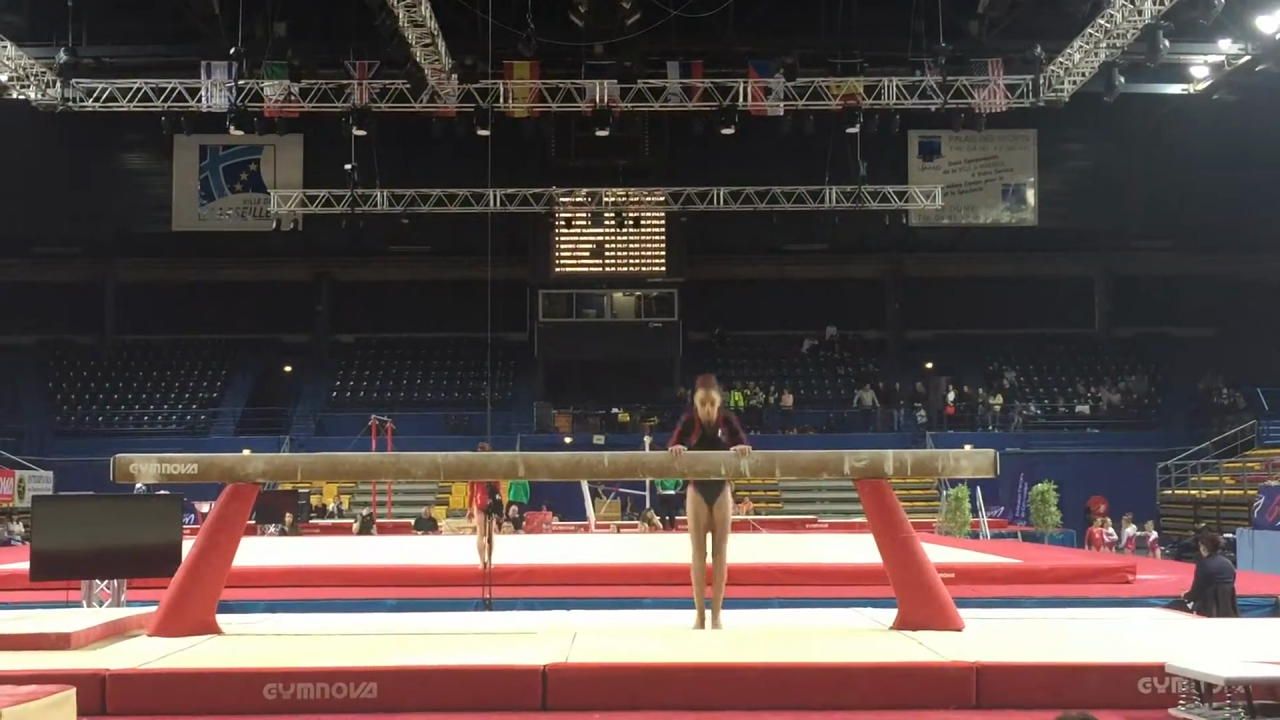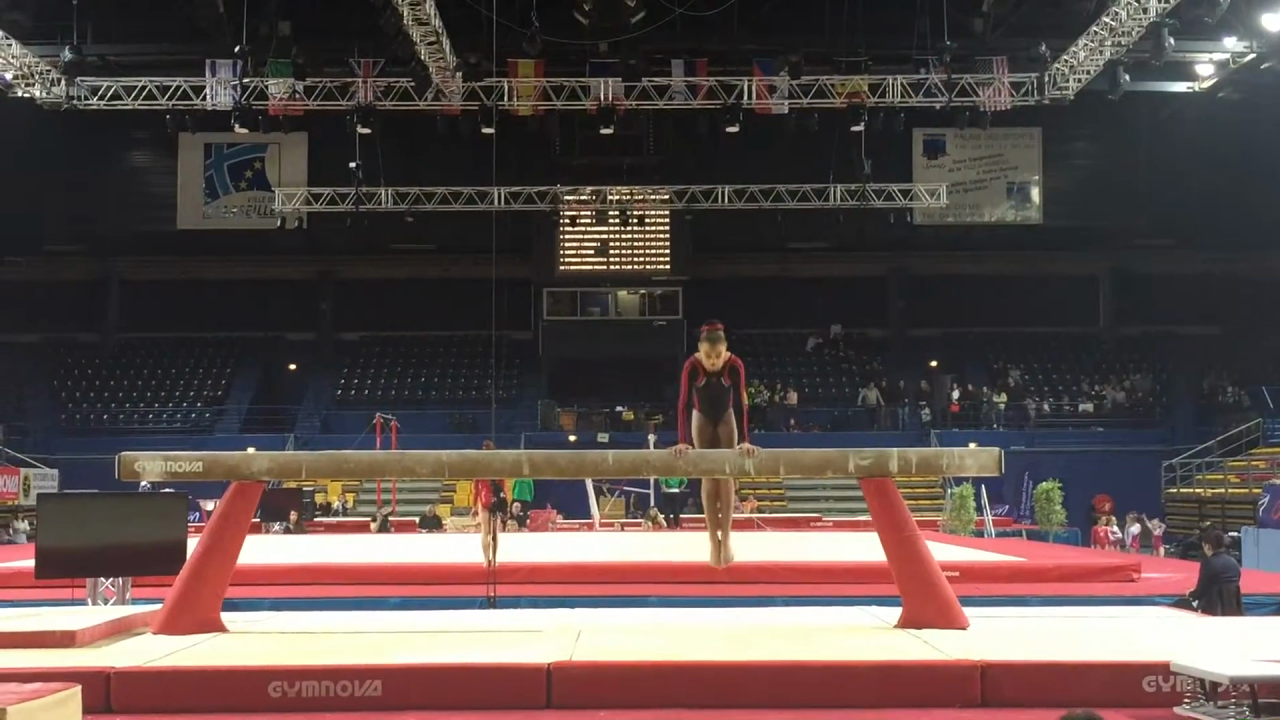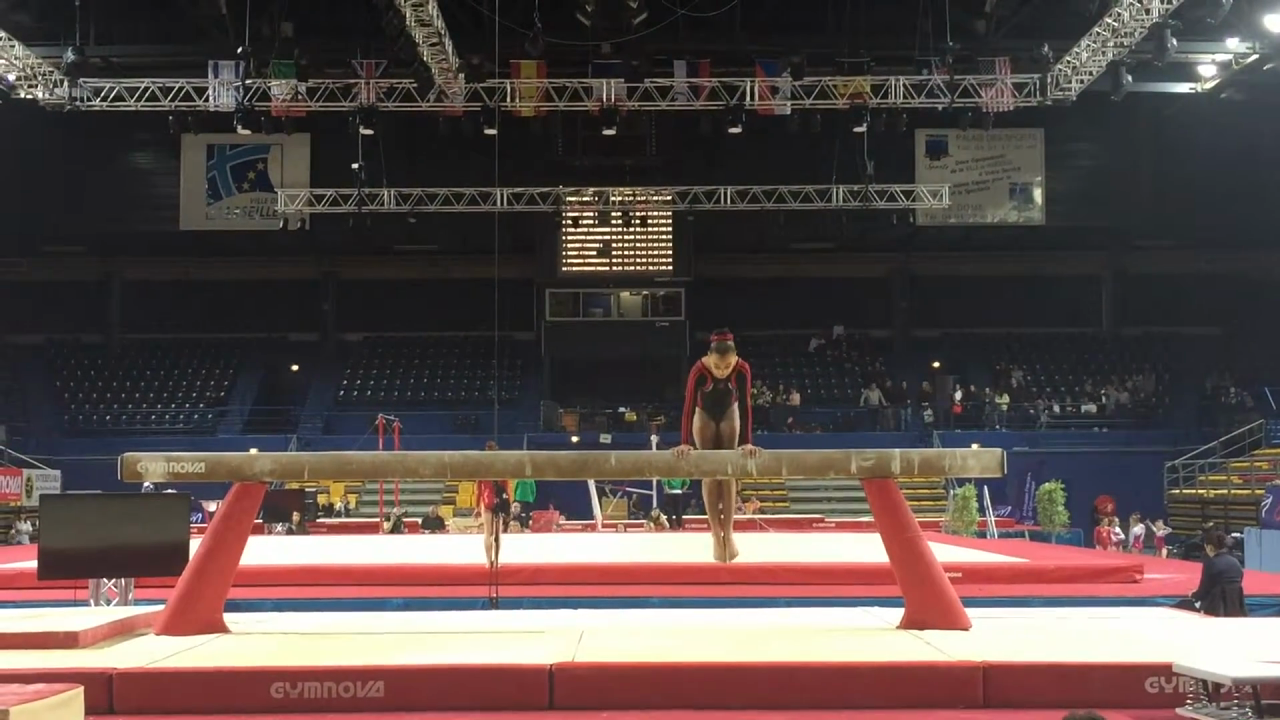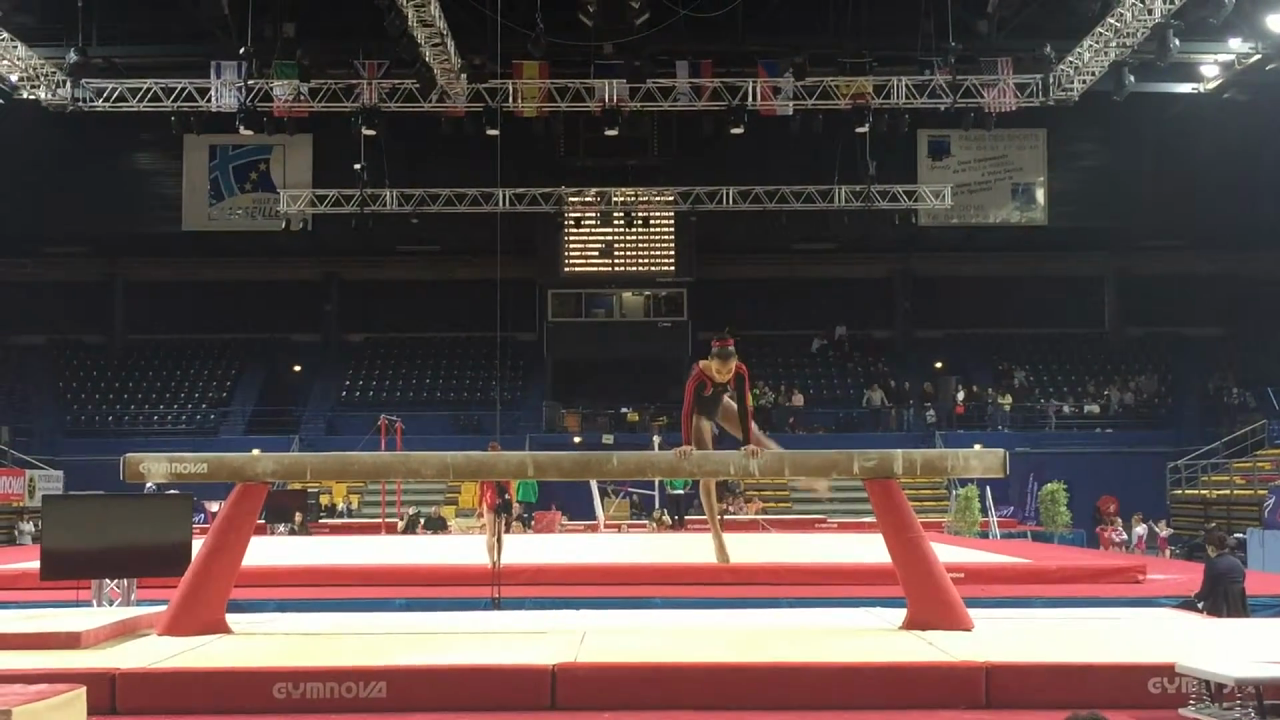
dt=0.4s
person 1, frame 1
left shoulder: (727, 420)
right shoulder: (689, 421)
left elbow: (740, 441)
right elbow: (674, 444)
left wrist: (741, 446)
right wrist: (676, 447)
left hip: (721, 493)
right hip: (697, 492)
left knee: (720, 553)
right knee: (698, 553)
left ankle: (716, 613)
right ankle: (700, 614)
person 1, frame 2
left shoulder: (735, 365)
right shoulder: (691, 366)
left elbow: (740, 402)
right elbow: (684, 403)
left wrist: (744, 441)
right wrist: (683, 441)
left hip: (726, 417)
right hip: (701, 417)
left knee: (726, 475)
right knee: (708, 477)
left ankle: (726, 538)
right ankle: (713, 540)
person 1, frame 3
left shoulder: (742, 369)
right shoulder: (698, 371)
left elbow: (745, 405)
right elbow: (689, 406)
left wrist: (746, 443)
right wrist: (685, 443)
left hip: (729, 412)
right hip: (704, 414)
left ankle: (728, 532)
right ankle: (716, 533)
person 1, frame 4
left shoulder: (740, 371)
right shoulder: (698, 376)
left elbow: (744, 407)
right elbow: (688, 411)
left wrist: (749, 442)
right wrist: (686, 444)
left hip: (720, 403)
right hip: (700, 412)
left knee: (755, 436)
right ankle: (717, 535)
